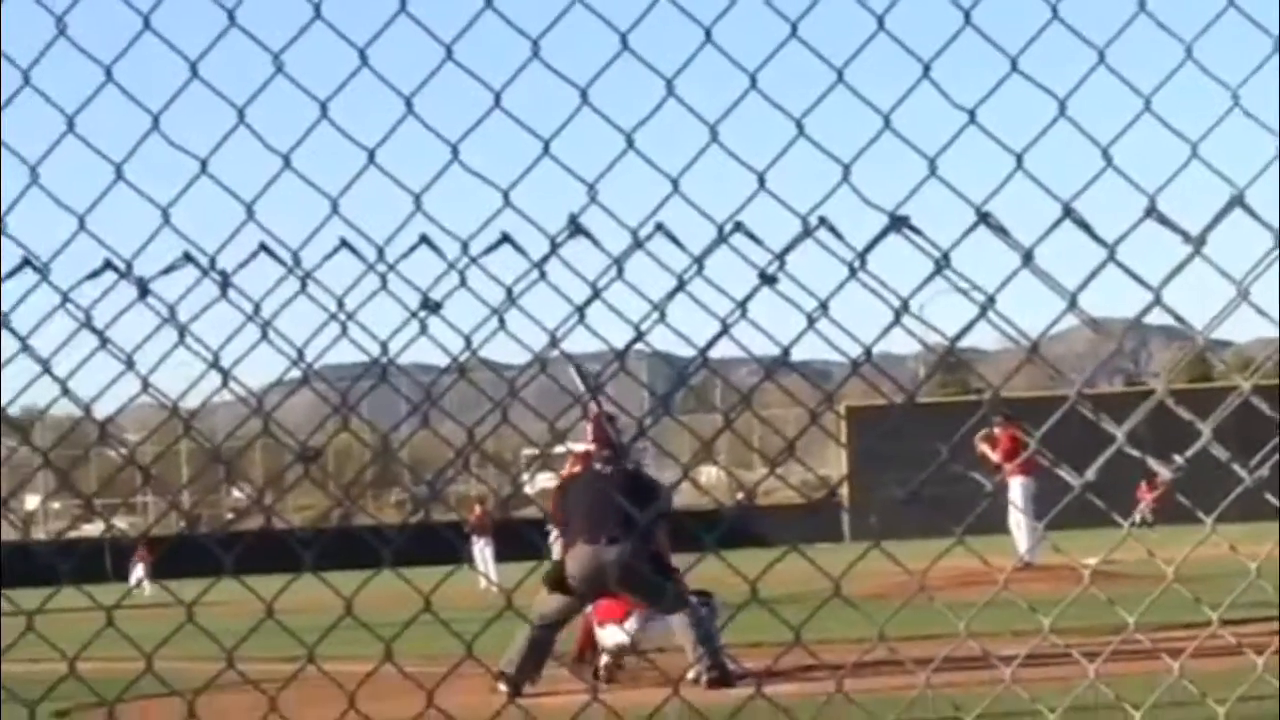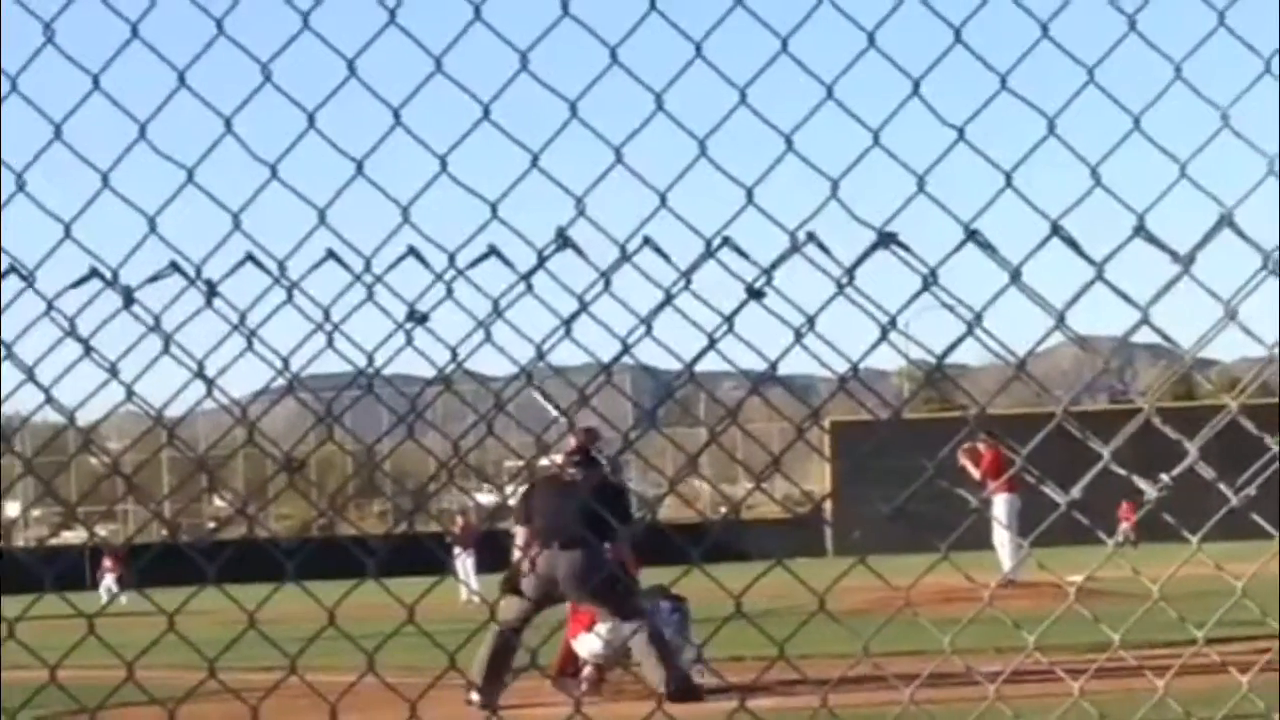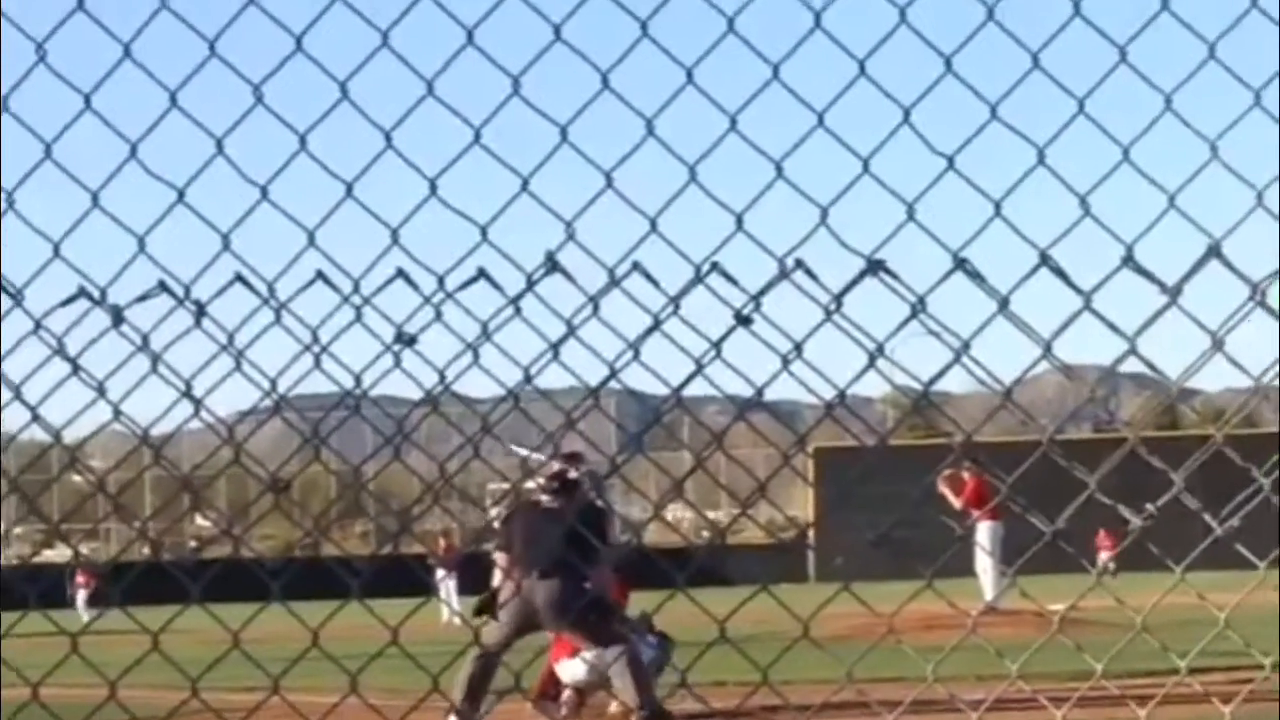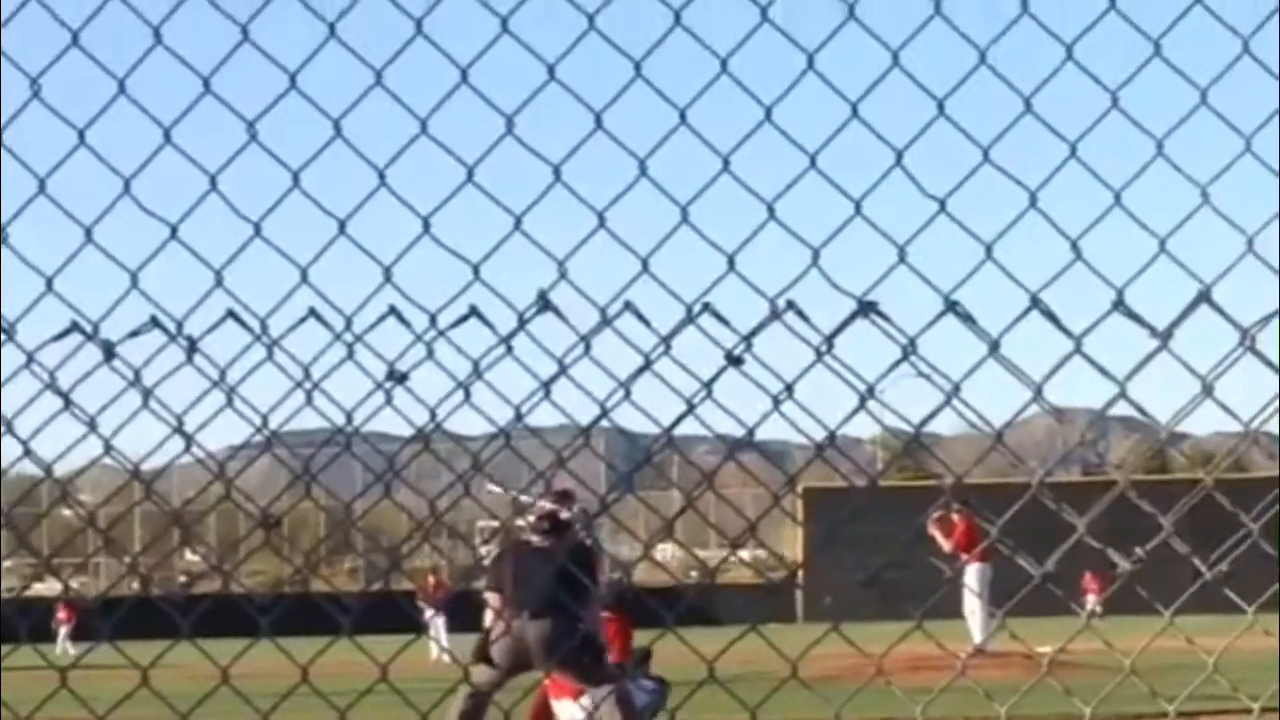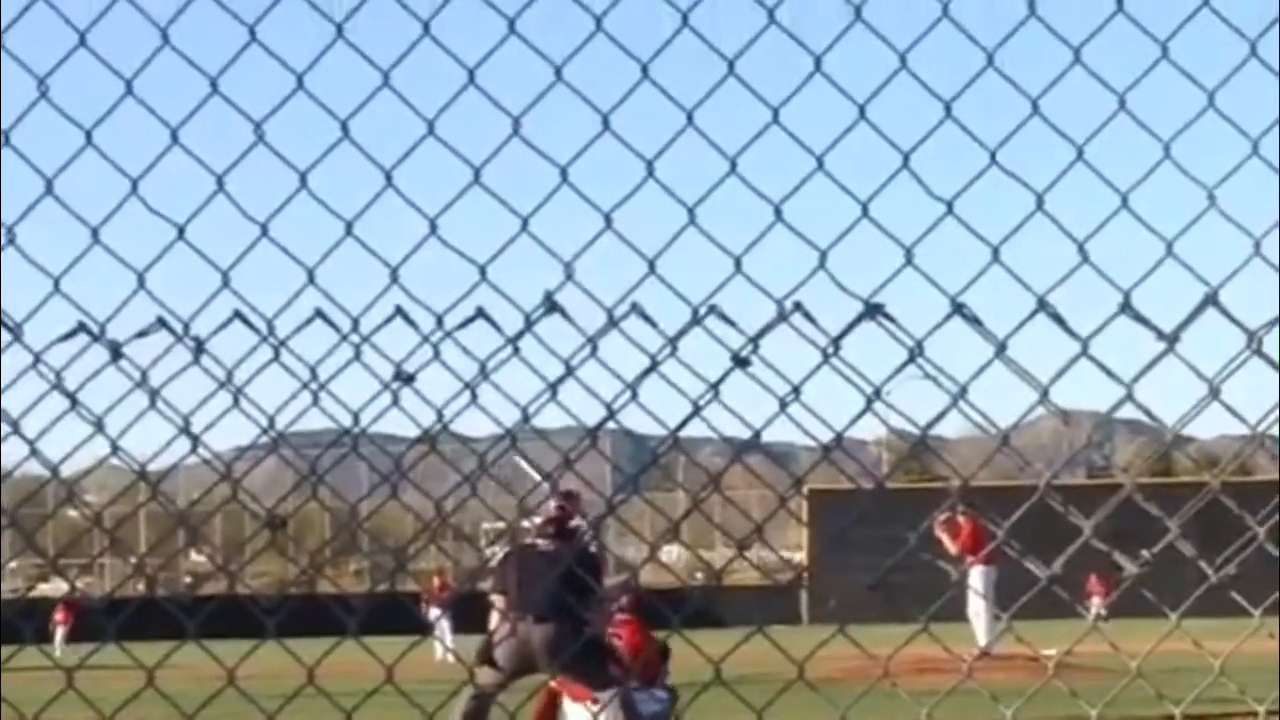
dt=0.2s
person 1, frame 1
left shoulder: (570, 484)
right shoulder: (642, 482)
left elbow: (561, 532)
right elbow: (658, 533)
left wrist: (560, 569)
right wrist: (667, 570)
left hip: (581, 558)
right hip: (629, 556)
left knee: (543, 619)
right knee: (679, 608)
left ankle: (510, 678)
right ankle: (712, 671)
person 1, frame 2
left shoulder: (538, 486)
right shoulder: (608, 488)
left elbow: (521, 537)
right elbow: (619, 540)
left wrist: (517, 572)
right wrist: (628, 577)
left hip: (540, 563)
right hip: (583, 562)
left knee: (506, 624)
right knee: (635, 618)
left ankle: (481, 691)
right ankle: (675, 684)
person 1, frame 3
left shoulder: (519, 511)
right shoulder: (588, 512)
left elbow: (502, 562)
right elbow: (598, 566)
left wrist: (497, 598)
right wrist: (607, 603)
left hip: (519, 590)
right hip: (563, 590)
left knee: (486, 649)
right knee: (617, 642)
person 1, frame 4
left shoulder: (508, 551)
right shoulder: (578, 551)
left elbow: (493, 602)
right elbow: (587, 604)
left wrist: (488, 636)
right wrist: (594, 642)
left hip: (509, 631)
right hip: (554, 630)
left knee: (476, 688)
right knee: (606, 682)
person 1, frame 5
left shoulder: (513, 556)
right shoulder: (583, 556)
left elbow: (499, 605)
right elbow: (592, 607)
left wrist: (492, 643)
right wrist: (597, 646)
left hip: (514, 636)
right hip: (559, 634)
left knee: (479, 690)
right knee: (611, 687)
